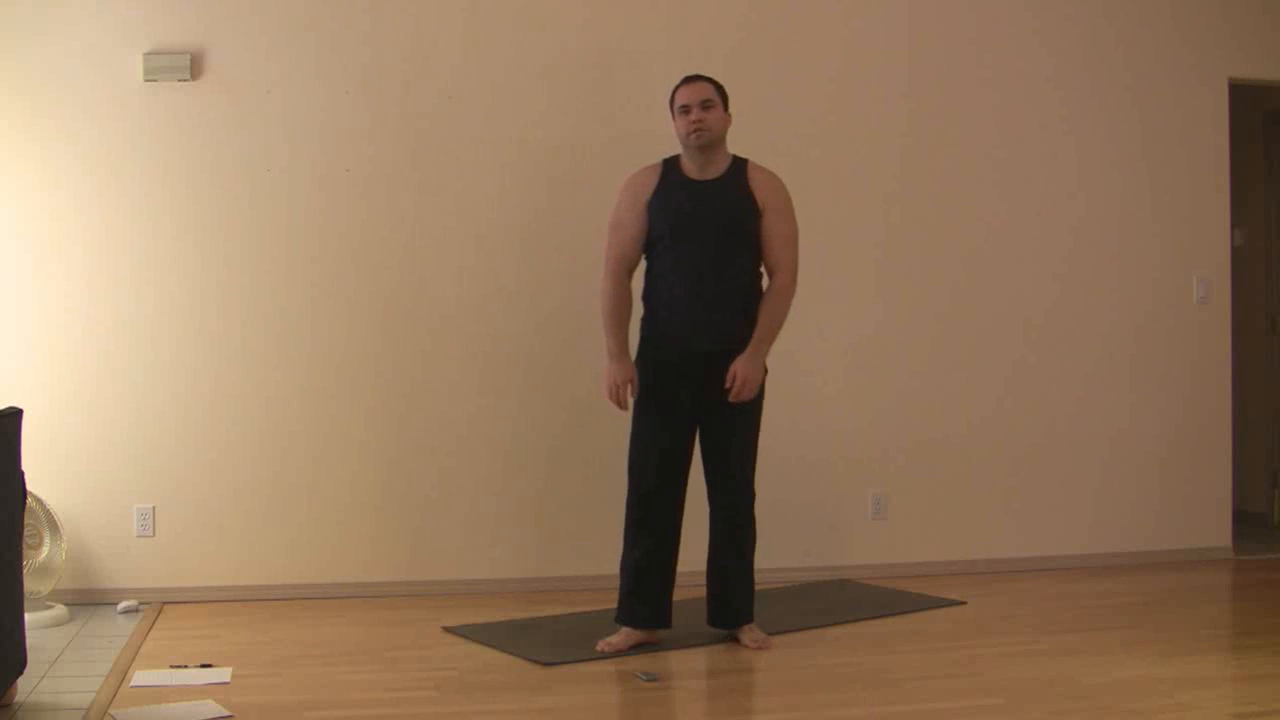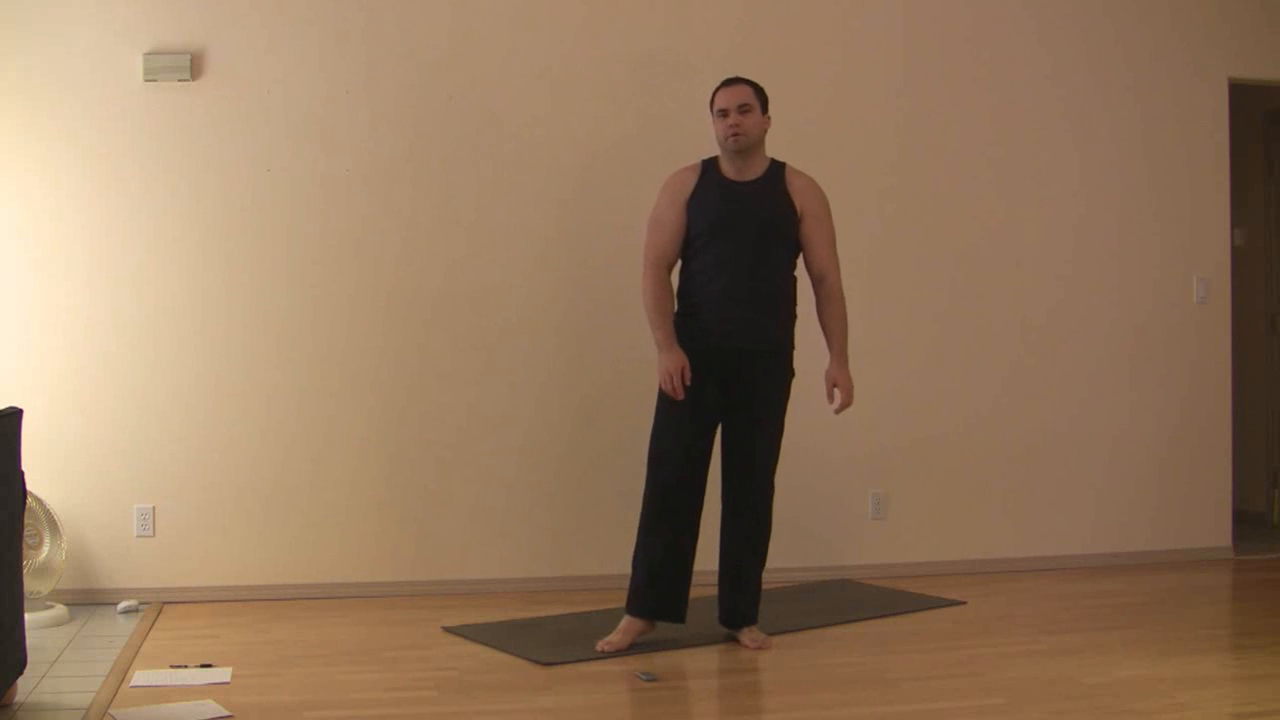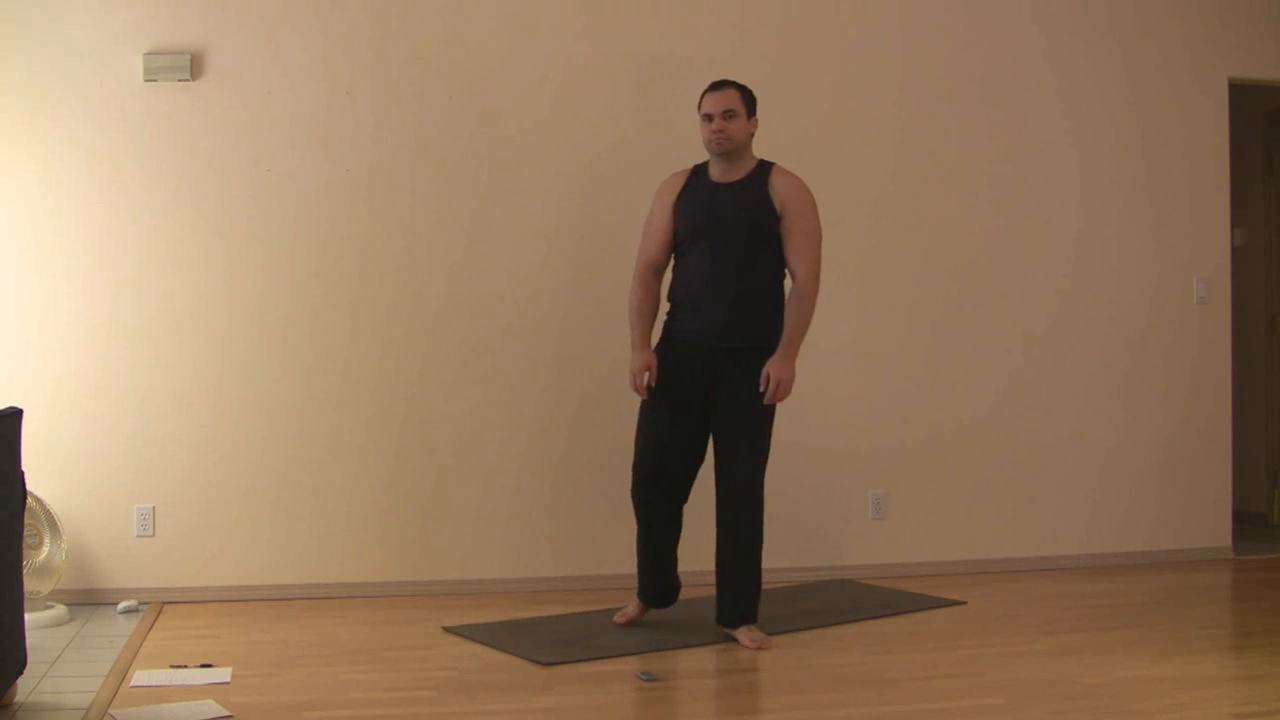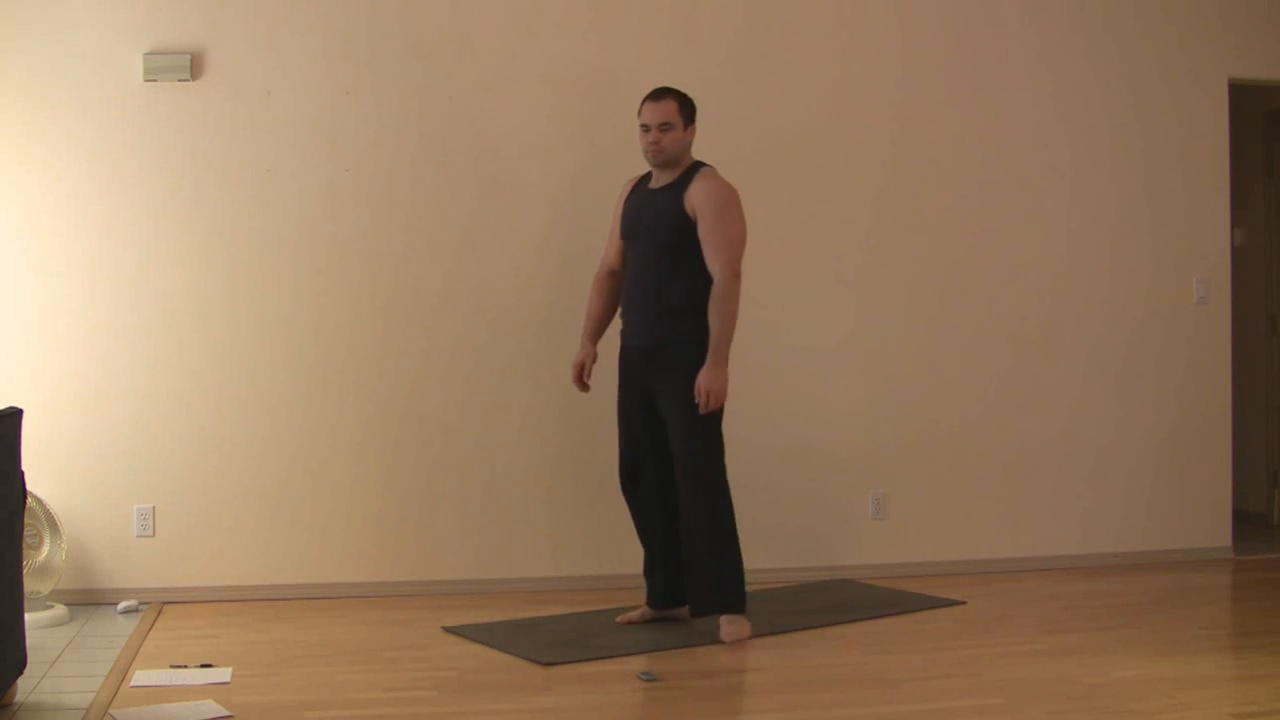
dt=0.5s
person 1, frame 1
left shoulder: (762, 187)
right shoulder: (645, 185)
left elbow: (782, 277)
right elbow: (616, 273)
left wrist: (755, 353)
right wrist: (616, 356)
left hip: (735, 363)
right hip: (663, 361)
left knee: (734, 490)
right knee: (651, 489)
left ankle: (736, 614)
right ankle: (640, 617)
person 1, frame 2
left shoulder: (799, 191)
right shoulder: (686, 184)
left elbow: (826, 279)
right elbow: (656, 269)
left wrist: (838, 358)
right wrist: (667, 347)
left hip: (766, 361)
right hip: (695, 356)
left knee: (751, 489)
right knee: (671, 480)
left ankle: (741, 615)
right ankle: (644, 609)
person 1, frame 3
left shoulder: (784, 189)
right shoulder: (677, 188)
left elbow: (806, 276)
right elbow: (648, 269)
left wrist: (787, 354)
right wrist: (640, 345)
left hip: (749, 359)
right hip: (680, 354)
left knee: (741, 488)
right knee: (655, 475)
left ankle: (739, 613)
right ankle: (653, 591)
person 1, frame 4
left shoulder: (710, 191)
right shoulder: (632, 192)
left elbow: (726, 279)
right elbow: (610, 272)
left wrist: (717, 362)
right wrist: (589, 340)
left hip: (688, 355)
right hip: (637, 354)
left knee: (699, 476)
right knee: (642, 477)
left ankle: (725, 604)
right ankle: (667, 594)
